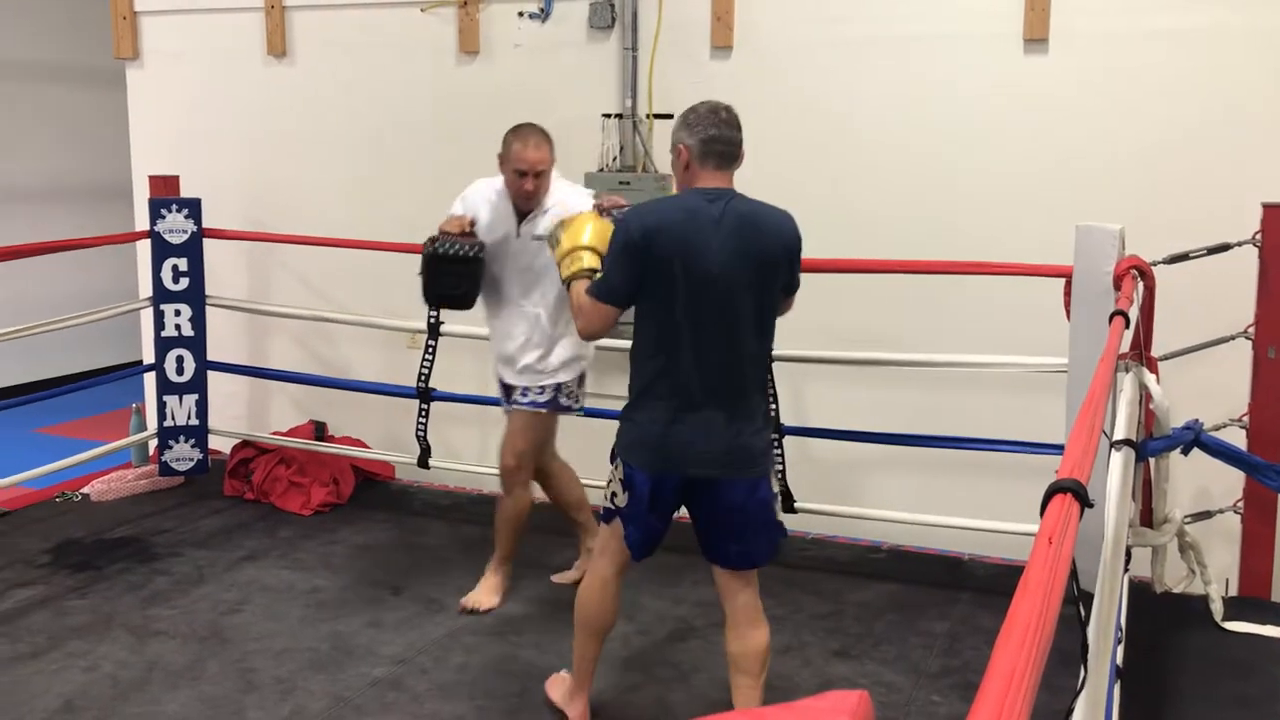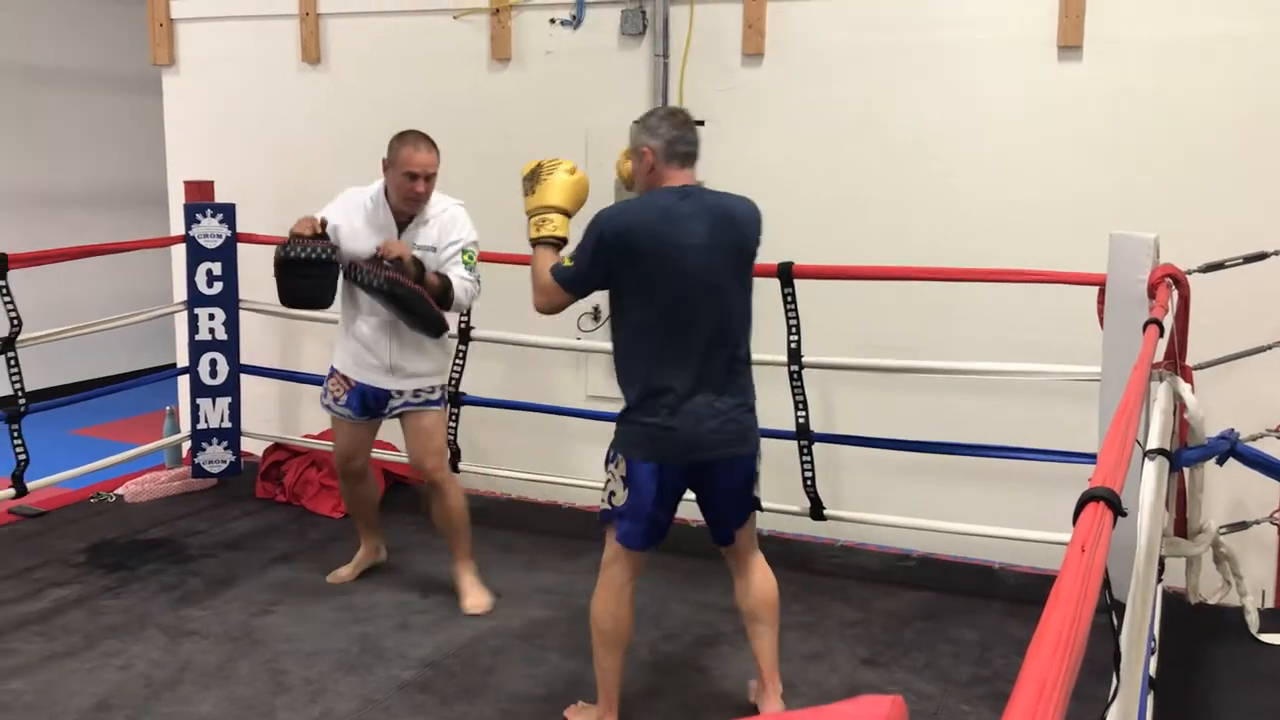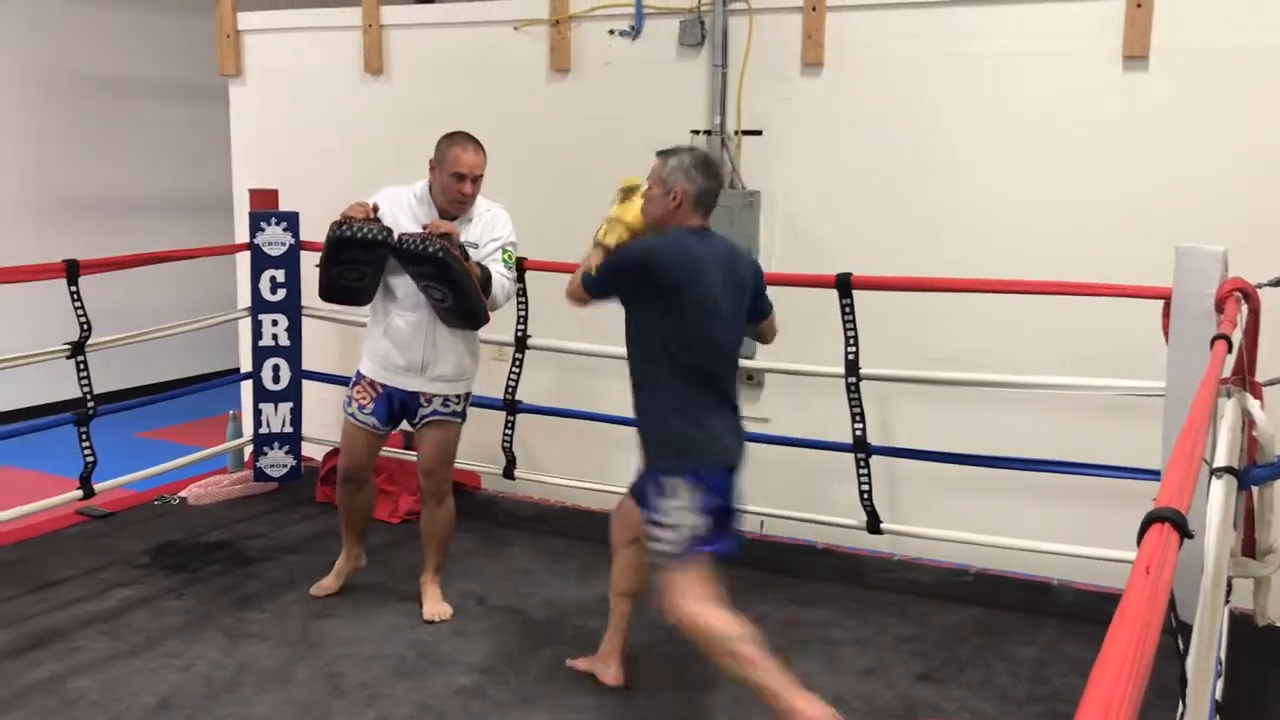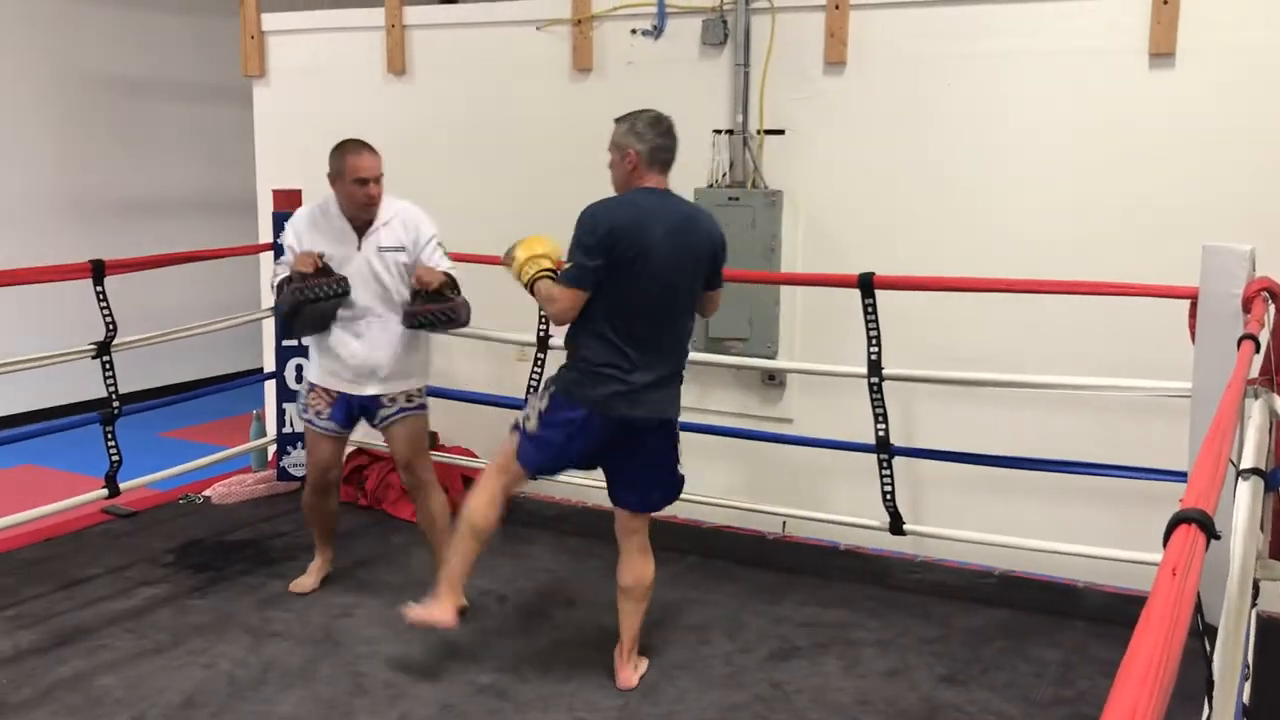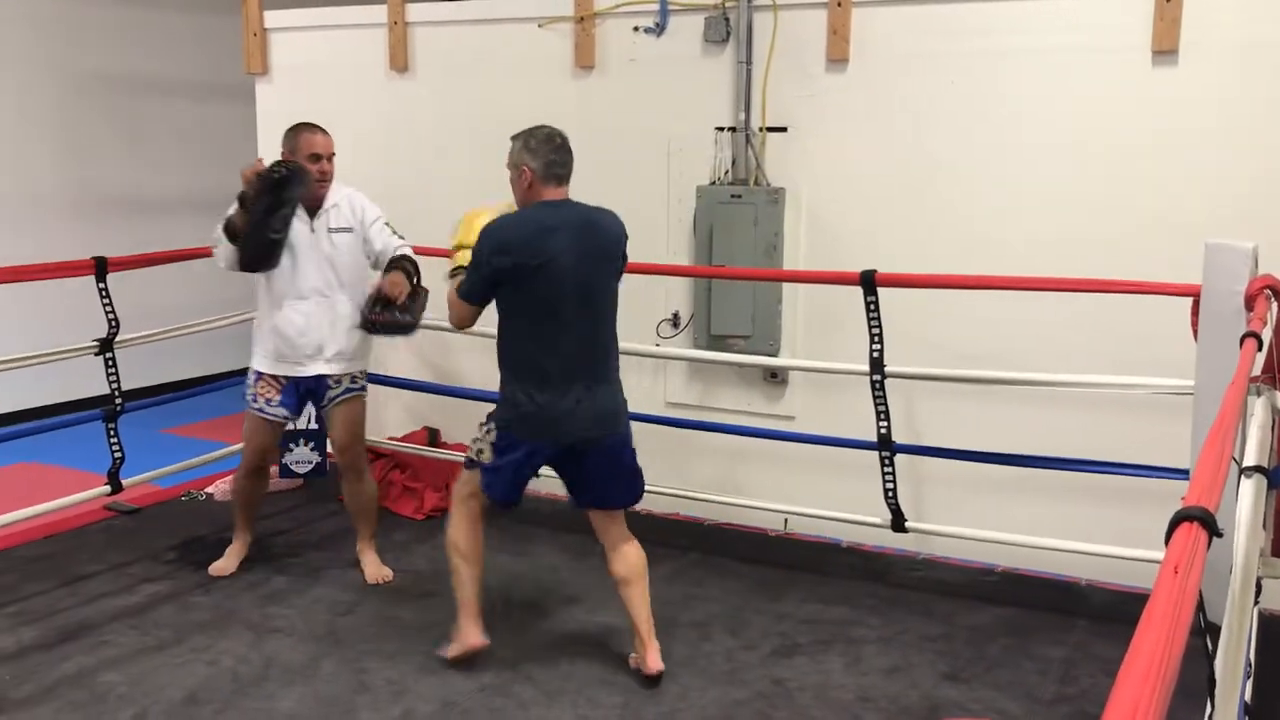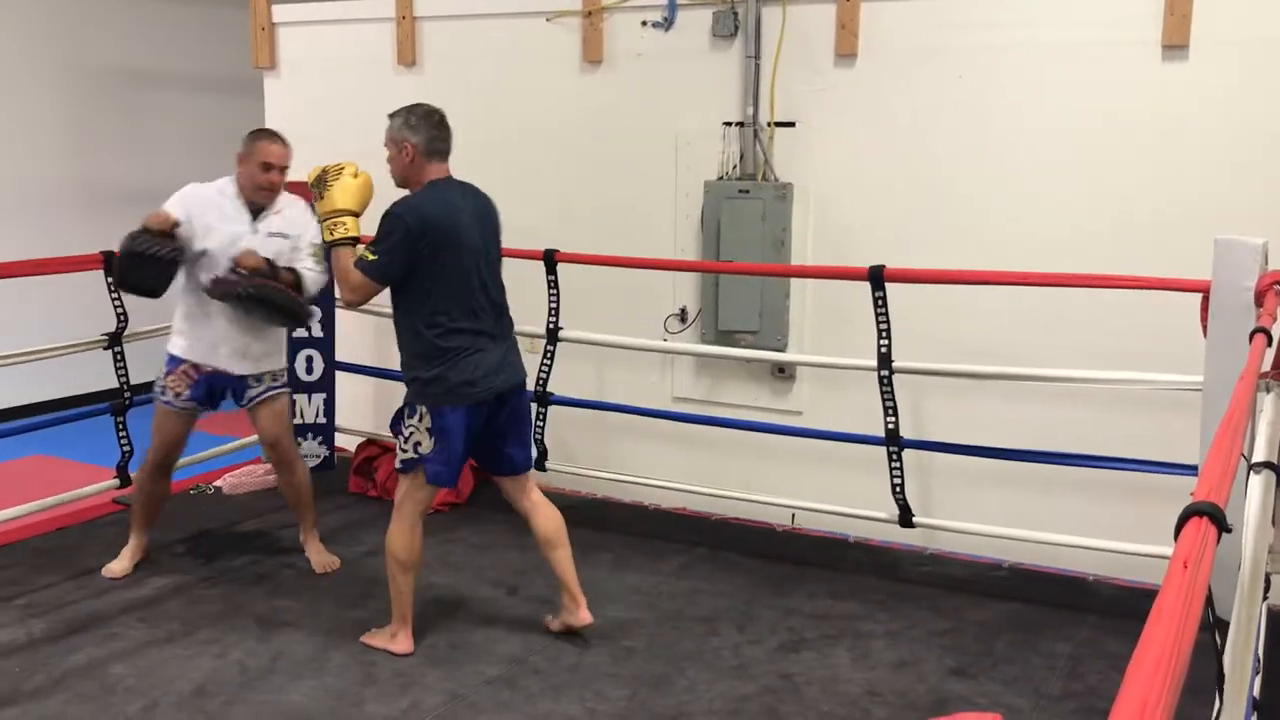
dt=0.7s
person 1, frame 1
left shoulder: (645, 224)
right shoulder: (779, 230)
left elbow: (591, 322)
left wrist: (578, 262)
left hip: (654, 439)
right hip: (740, 447)
left knee: (609, 559)
right knee: (741, 595)
person 1, frame 2
left shoulder: (620, 223)
right shoulder: (743, 216)
left elbow: (547, 298)
left wrist: (546, 219)
right wrist: (652, 195)
left hip: (654, 433)
right hip: (732, 428)
left knee: (620, 565)
right knee: (745, 555)
person 1, frame 3
left shoulder: (649, 253)
right shoulder: (737, 262)
left elbow: (576, 289)
right elbow: (766, 330)
left hip: (689, 458)
right hip: (717, 442)
left knee: (690, 603)
right knee: (626, 527)
right ankle: (610, 658)
person 1, frame 4
left shoulder: (605, 218)
right shoulder: (706, 228)
left elbow: (562, 308)
right elbow: (707, 305)
left wrist: (536, 273)
left hip: (586, 395)
right hip: (653, 408)
left knee: (497, 476)
right knee: (634, 535)
left ankle: (446, 600)
right ankle: (628, 660)
person 1, frame 5
left shoulder: (504, 236)
right shoulder: (610, 228)
left elbow: (459, 315)
left wrist: (463, 260)
left hip: (529, 415)
right hip: (602, 414)
left knee: (466, 501)
right knee: (614, 533)
left ankle: (468, 626)
right ankle: (648, 651)
person 1, frame 6
left shoulder: (409, 215)
right shoulder: (479, 202)
left elbow: (354, 292)
left wrist: (339, 223)
left hip: (447, 388)
right hip: (502, 374)
left knee: (409, 504)
right knee: (523, 492)
left ankle: (399, 631)
right ankle: (575, 605)
person 2, frame 1
left shoulder: (576, 205)
right shoulder: (479, 196)
right wrist: (449, 234)
left hip: (551, 361)
right hip: (511, 354)
left knee: (513, 468)
right knee: (539, 460)
left ankle: (498, 572)
right ankle: (593, 545)
person 2, frame 2
left shoulder: (450, 218)
right shoulder: (351, 206)
left elbow: (463, 292)
left wrist: (416, 269)
right wrist: (304, 236)
left hip: (419, 370)
right hip: (357, 363)
left knee: (433, 472)
right knee: (348, 463)
left ankle: (467, 571)
right ankle: (370, 547)
person 2, frame 3
left shoulder: (492, 220)
right shoulder: (392, 203)
left elbow: (498, 292)
left wrist: (456, 251)
left hip: (445, 377)
right hip: (382, 366)
left knee: (435, 482)
right knee: (352, 469)
left ankle: (431, 581)
right ankle: (350, 555)
person 2, frame 4
left shoulder: (408, 219)
right shoulder: (306, 223)
left elbow: (446, 276)
left wrist: (436, 279)
right wrist: (297, 276)
left hip: (396, 378)
right hip: (331, 377)
left knee: (419, 472)
right knee: (320, 476)
right ankle: (322, 557)
person 2, frame 5
left shoulder: (355, 205)
left elbow: (393, 249)
right elbow: (230, 256)
left wrist: (400, 274)
right wrist: (247, 200)
left hip: (342, 359)
right hip: (278, 361)
left knee: (352, 458)
right knee: (254, 460)
left ankle: (367, 548)
right ankle: (241, 541)
person 2, frame 6
left shoulder: (295, 212)
right shoulder: (197, 202)
left elbow: (312, 276)
left wrist: (269, 270)
right wrist: (157, 233)
left hip: (259, 358)
right hip: (195, 352)
left knee: (282, 449)
right knee: (160, 454)
left ankle: (310, 537)
right ankle: (136, 542)
